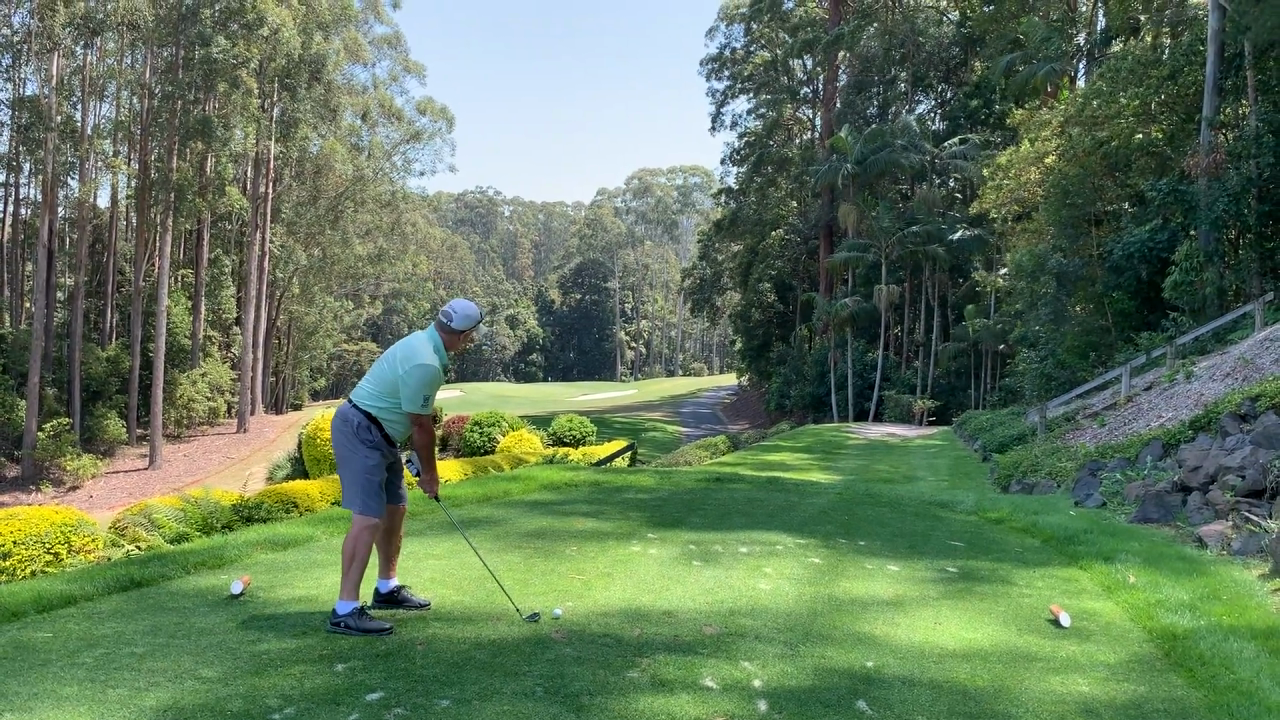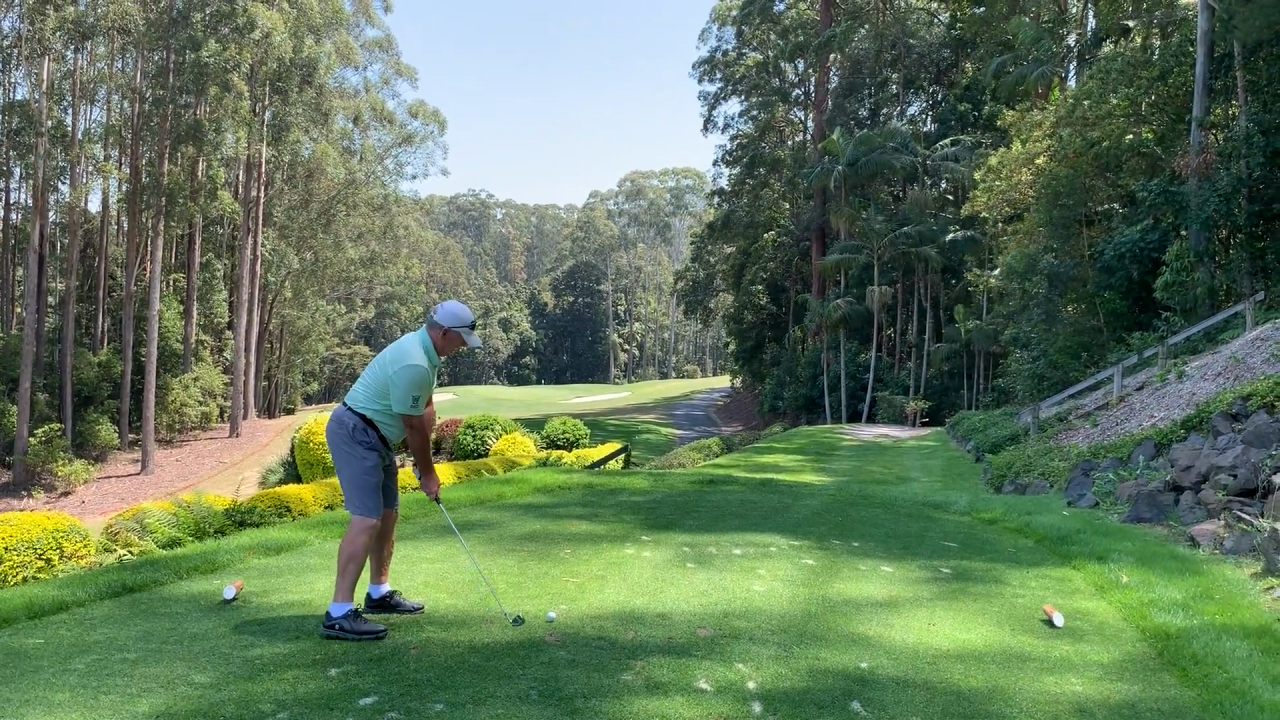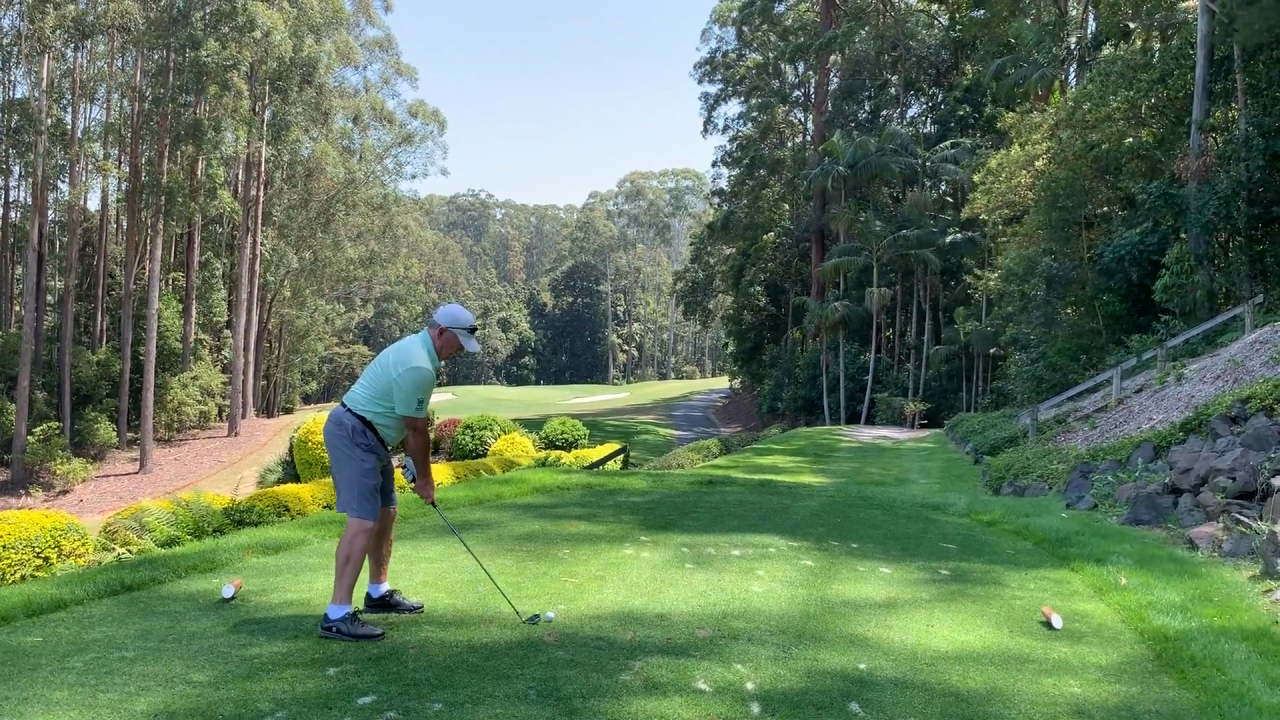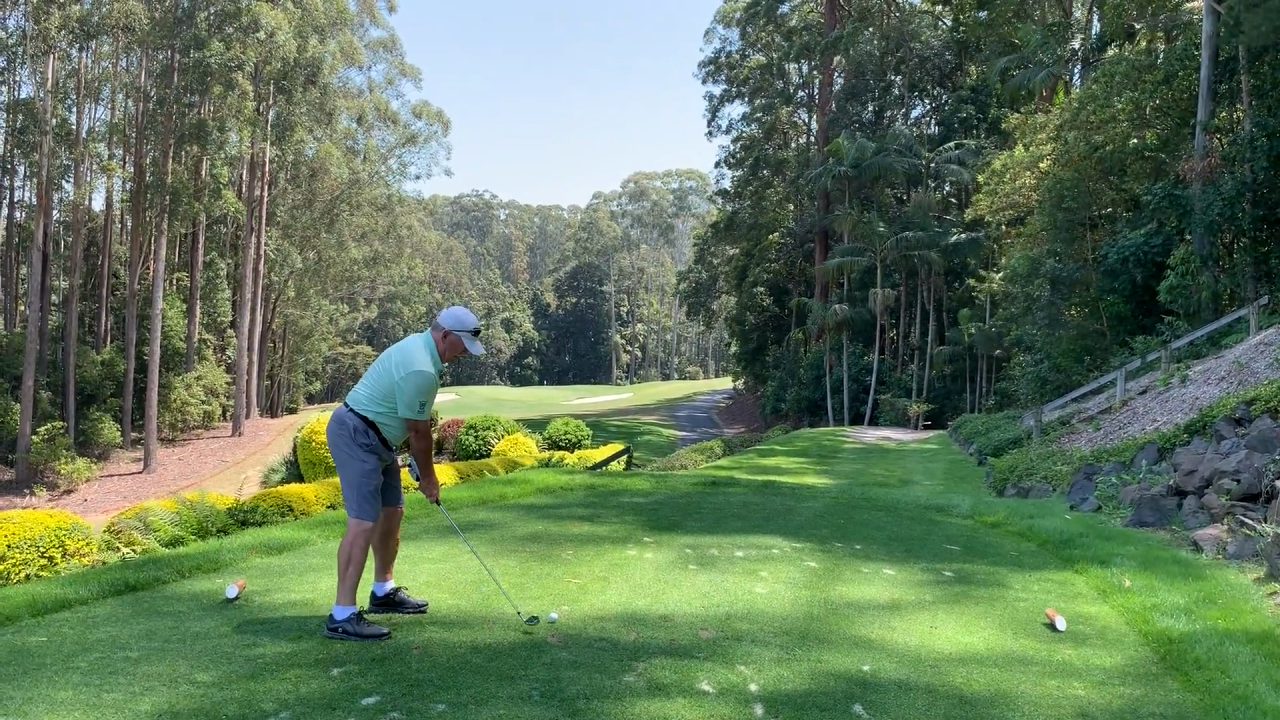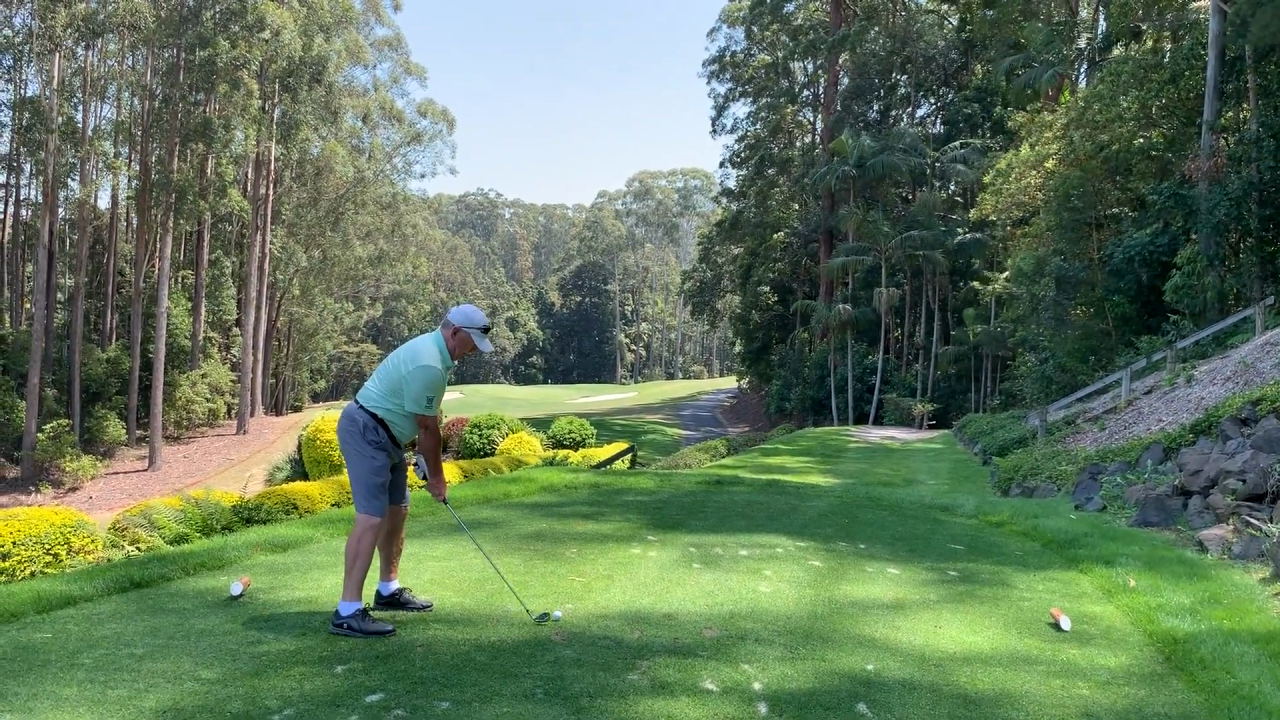
dt=0.5s
person 1, frame 1
left shoulder: (425, 343)
right shoulder: (425, 364)
left elbow: (420, 420)
right elbow: (422, 425)
left wrist: (420, 459)
right wrist: (430, 473)
left hip: (378, 433)
right hip: (361, 432)
left knee: (394, 509)
right knee: (369, 517)
left ankle: (388, 587)
right ankle: (345, 610)
person 1, frame 2
left shoulder: (423, 349)
right shoulder: (413, 365)
left elbow: (425, 410)
right elbow: (413, 426)
left wrist: (423, 462)
right wrist: (428, 474)
left hip: (373, 437)
right hip: (356, 434)
left knee: (387, 514)
right knee: (366, 519)
left ankle: (379, 593)
right ankle: (339, 613)
person 1, frame 3
left shoulder: (418, 347)
right shoulder: (418, 368)
left elbow: (412, 424)
right elbow: (417, 429)
left wrist: (412, 459)
right wrist: (425, 478)
left hip: (366, 436)
right hip: (354, 435)
left knee: (385, 513)
right knee: (363, 521)
left ankle: (379, 593)
right ankle: (337, 615)
person 1, frame 4
left shoulder: (421, 345)
right shoulder: (420, 370)
left elbow: (418, 425)
right elbow: (418, 431)
left wrist: (420, 463)
right wrist: (428, 477)
left hip: (373, 437)
right hip: (357, 435)
left knee: (391, 511)
right knee: (364, 521)
left ankle: (384, 591)
right ankle: (342, 616)
person 1, frame 5
left shoulder: (438, 351)
right shoulder: (428, 365)
left elbow: (429, 420)
right elbow: (428, 427)
left wrist: (423, 457)
right wrist: (437, 476)
left hip: (383, 434)
right hip: (366, 432)
left knee: (396, 510)
right knee: (371, 517)
left ankle: (389, 590)
right ankle: (348, 611)
